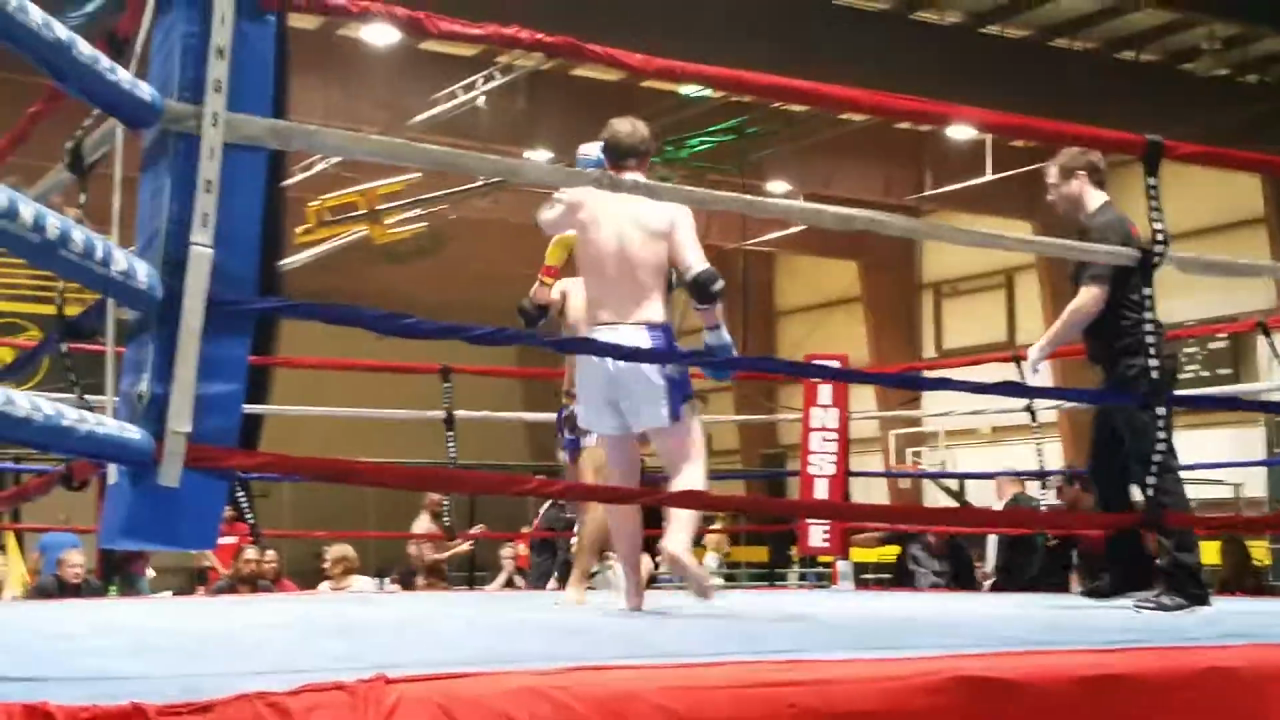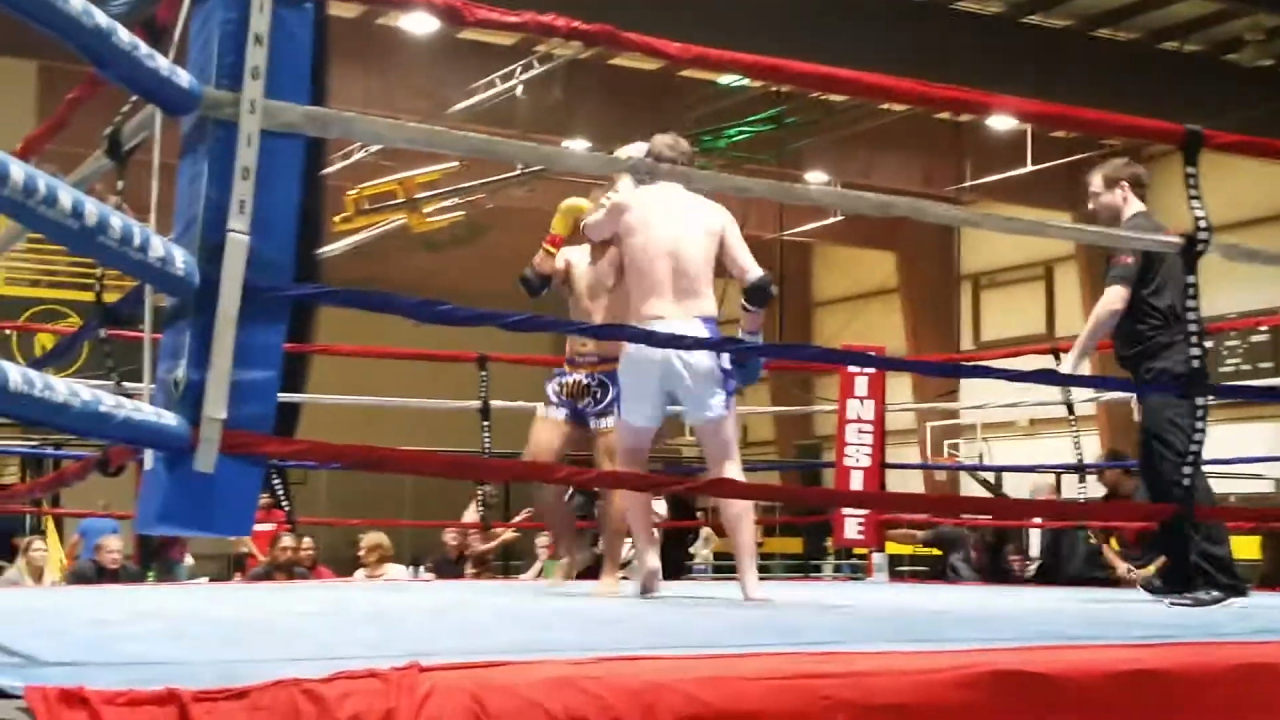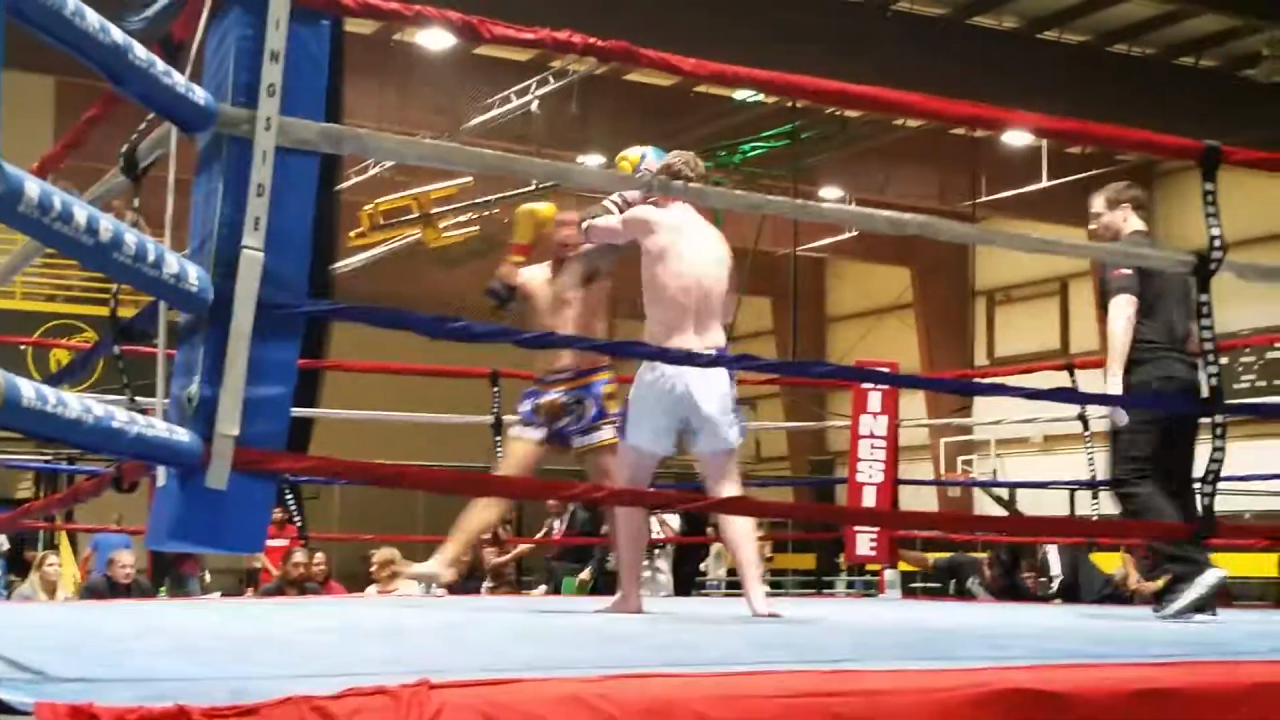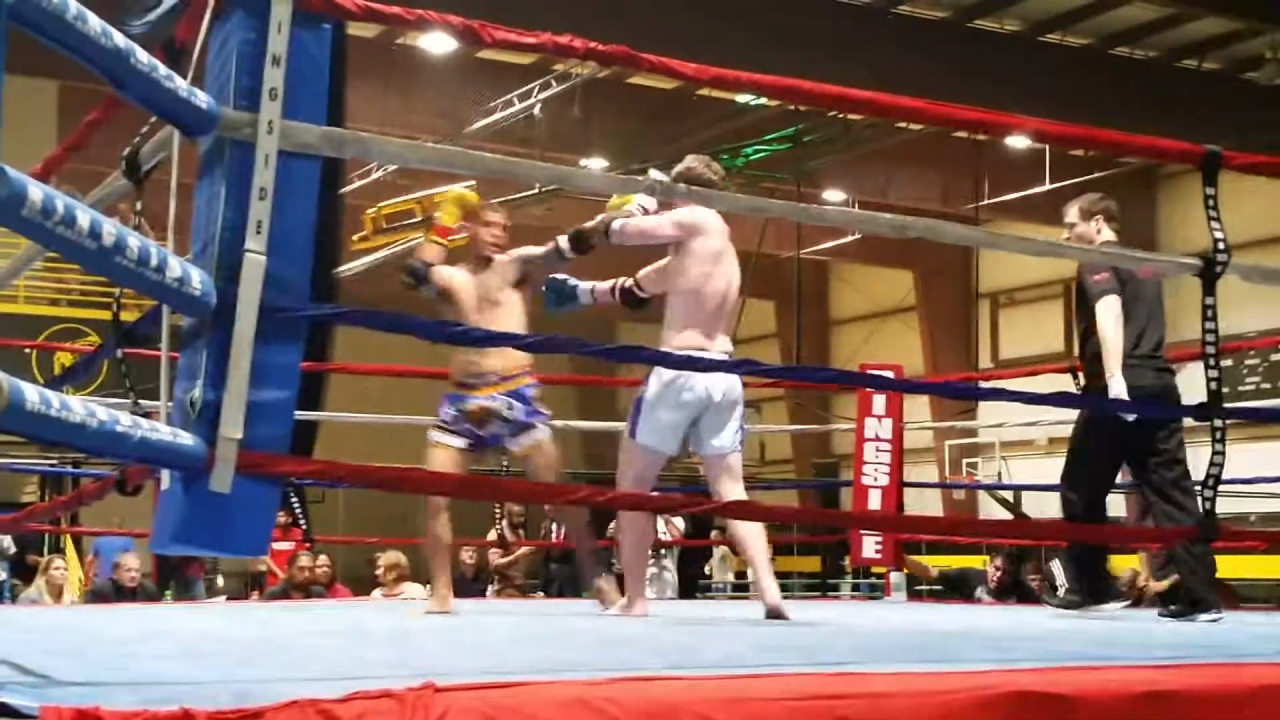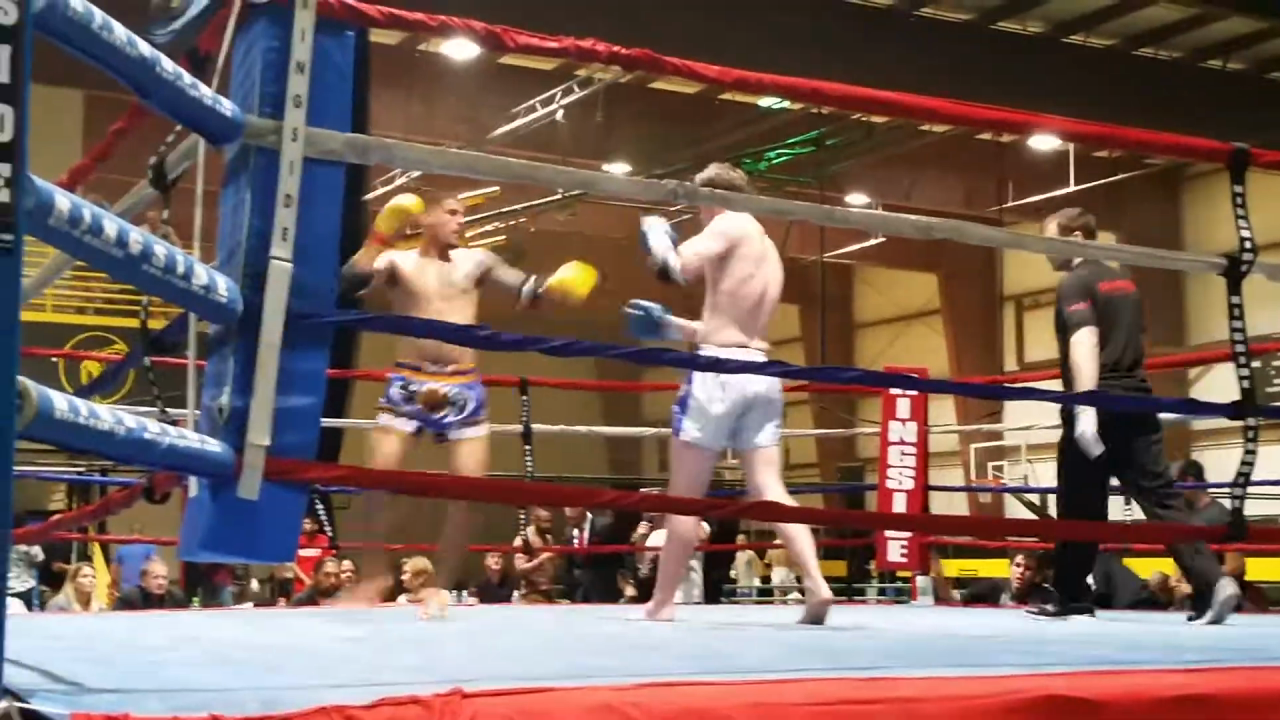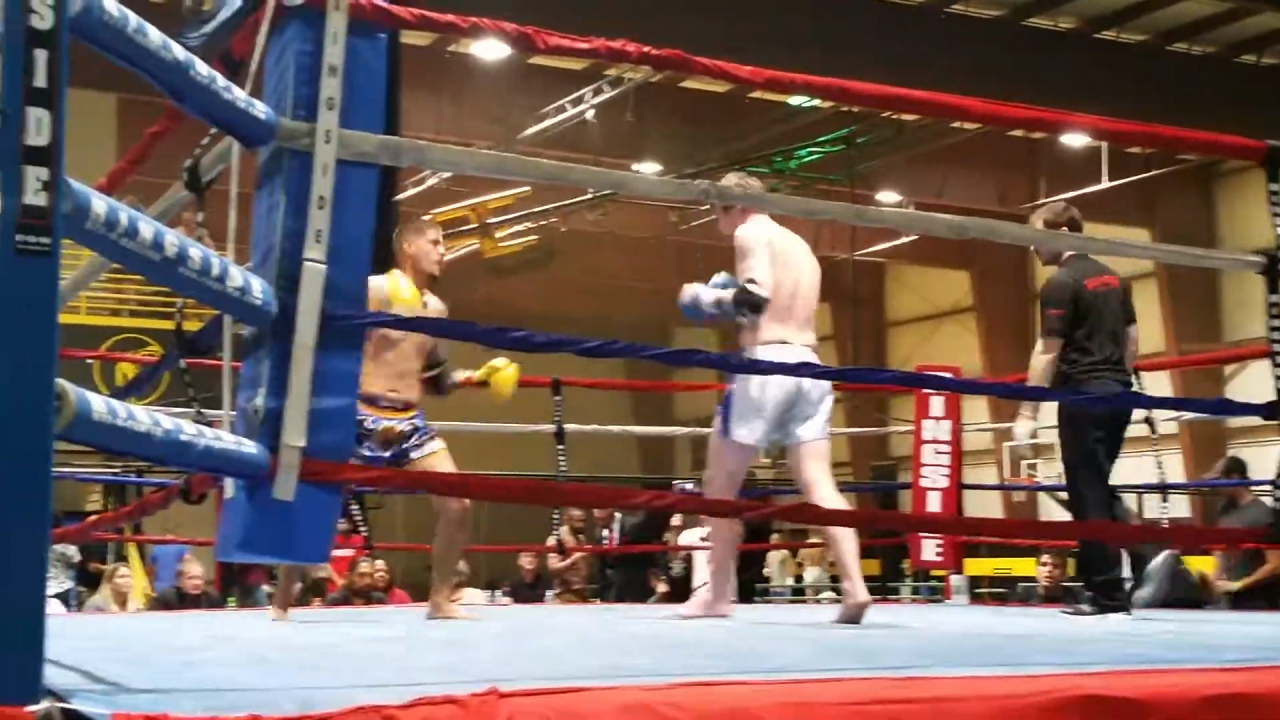
dt=0.2s
person 1, frame 1
left shoulder: (584, 199)
right shoulder: (669, 209)
left elbow: (547, 219)
right elbow: (704, 282)
right wrist: (716, 337)
left hip: (596, 350)
right hip: (648, 347)
left knee: (622, 477)
right knee: (688, 467)
left ankle: (635, 585)
right ankle: (677, 545)
person 1, frame 2
left shoulder: (628, 202)
right shoulder: (715, 213)
left elbow: (591, 231)
right elbow: (759, 288)
left wrist: (626, 181)
left hip: (645, 345)
right hip: (700, 341)
left knee: (631, 457)
right knee: (726, 467)
left ankle: (647, 555)
right ankle: (749, 578)
person 1, frame 3
left shoulder: (653, 218)
right shoulder: (718, 240)
left elbow: (590, 231)
left wrist: (634, 198)
left hip: (664, 372)
right hip: (713, 372)
left knee: (629, 482)
right knee: (728, 492)
left ankle: (629, 595)
right ankle: (756, 594)
person 1, frame 4
left shoulder: (697, 221)
right shoulder: (700, 248)
left elbow: (617, 229)
right elbow: (636, 290)
left wrist: (634, 206)
right wrist: (583, 291)
left hip: (678, 372)
right hip: (723, 375)
left knee: (633, 487)
right knee: (731, 495)
left ankle: (634, 599)
right ankle: (768, 588)
person 1, frame 5
left shoulder: (730, 225)
right shoulder: (767, 250)
left elbow: (675, 269)
left wrist: (655, 234)
right wrist: (669, 324)
left hip: (718, 369)
right hip: (761, 373)
left knee: (685, 492)
right knee: (769, 490)
left ankle: (662, 601)
right ankle: (817, 586)
person 1, frame 6
left shoulder: (751, 232)
right shoulder: (801, 247)
left elbow: (754, 298)
left wrist: (707, 300)
right wrist: (731, 298)
left hip: (765, 365)
right hip: (808, 367)
left knee: (720, 482)
right knee: (820, 487)
left ankle: (717, 595)
right ankle: (854, 587)
person 2, frame 1
left shoulder: (1104, 225)
right shoulder: (1110, 225)
left elbow: (1090, 301)
left wrist: (1042, 346)
left hip: (1136, 369)
right hip: (1127, 370)
left knee: (1154, 474)
right knee: (1107, 471)
left ankle: (1186, 584)
right ankle: (1129, 570)
person 2, frame 2
left shoulder: (1129, 235)
right shoulder: (1161, 234)
left elbow: (1115, 301)
left wrist: (1074, 355)
left hip: (1163, 368)
right hip: (1176, 365)
left knee: (1176, 471)
right knee: (1163, 471)
left ankle: (1220, 577)
right ankle: (1183, 573)
person 2, frame 3
left shoulder: (1122, 254)
left elbow: (1123, 311)
left wrist: (1114, 379)
left hip: (1148, 381)
right hip: (1184, 379)
left knee: (1130, 479)
right knee: (1176, 486)
left ankle: (1192, 566)
right ankle: (1195, 594)
person 2, frame 4
left shoulder: (1095, 263)
right shoulder: (1143, 267)
left elbow: (1108, 312)
left wrist: (1113, 376)
left hip: (1119, 390)
right hip: (1161, 385)
left knee: (1082, 490)
right knee: (1171, 491)
left ankle: (1095, 587)
right ankle: (1198, 597)
person 2, frame 5
left shoulder: (1073, 284)
right shoulder: (1125, 282)
left elbow: (1084, 343)
left wrist: (1084, 407)
left hip: (1100, 407)
right hip: (1138, 402)
left knee: (1076, 502)
right knee: (1160, 497)
left ankle: (1070, 598)
right ankle: (1211, 579)
person 2, frame 6
left shoulder: (1061, 282)
right shoulder: (1110, 277)
left elbow: (1048, 354)
right elbow: (1132, 341)
left wrist: (1026, 413)
left hip: (1085, 398)
right hip: (1115, 393)
left knee: (1087, 497)
right knee: (1097, 492)
left ankle: (1108, 594)
right ankle: (1142, 552)
person 3, frame 1
left shoulder: (619, 305)
right shoulder: (569, 302)
right elbow: (531, 315)
left hip: (608, 401)
right hip: (575, 402)
left knee: (591, 489)
left ankle: (577, 586)
right ankle: (634, 558)
person 3, frame 2
right shoulder: (572, 258)
right elbow: (532, 284)
right wrist: (558, 232)
left hip: (614, 374)
right hip: (571, 374)
left knee: (610, 473)
right knee: (535, 462)
left ankle: (611, 570)
right ankle: (567, 552)
person 3, frame 3
left shoulder: (592, 263)
right shoulder: (533, 274)
right elbow: (500, 296)
right wrist: (524, 245)
left hip: (591, 389)
right hip: (544, 394)
right knee: (506, 481)
right ankle: (444, 564)
person 3, frame 4
left shoulder: (518, 265)
right shoulder: (450, 278)
left elbow: (565, 250)
right elbow: (416, 278)
left hip: (516, 395)
right hip: (462, 400)
right knee: (435, 494)
left ankle: (593, 574)
right ankle: (441, 593)
person 3, frame 5
left shoulder: (475, 262)
right shoulder: (398, 262)
left elbow: (527, 291)
right elbow: (352, 285)
left wrist: (561, 285)
right wrist: (382, 234)
left hip: (469, 387)
right hip: (410, 385)
right knee: (380, 475)
left ankle: (440, 587)
person 3, frame 6
left shoulder: (435, 307)
right shoulder: (372, 289)
left wrist: (482, 375)
right wrist: (380, 322)
left hip: (409, 422)
right hip: (361, 417)
left knee: (458, 506)
left ankle: (442, 600)
right ankle: (283, 599)
